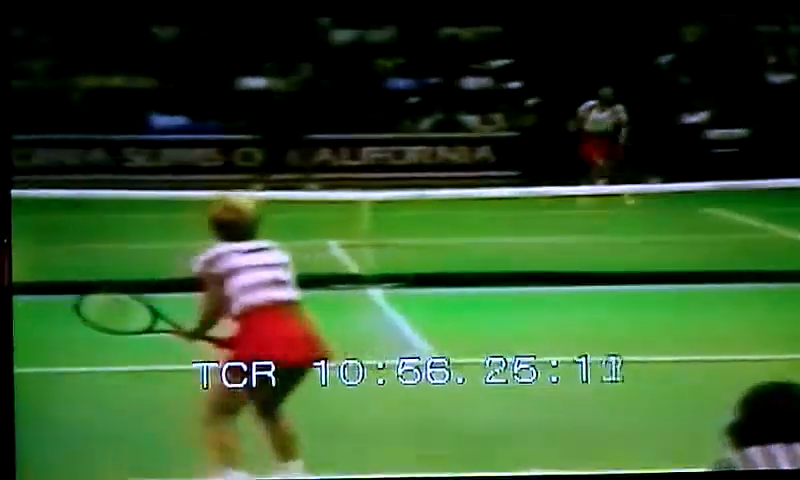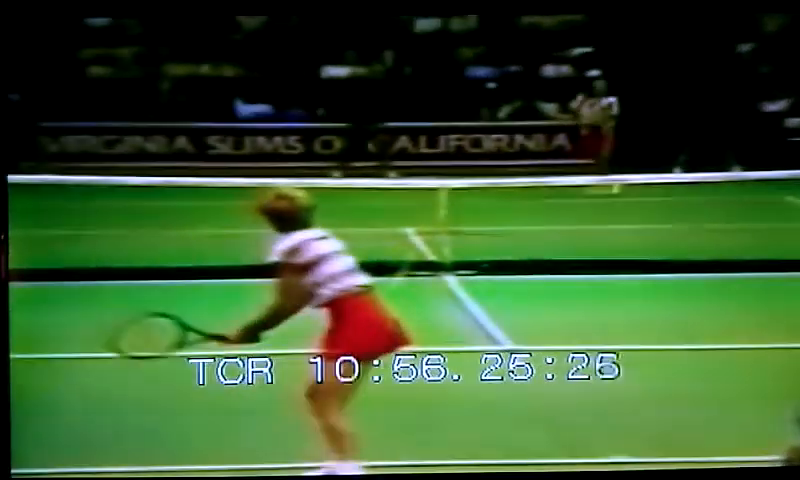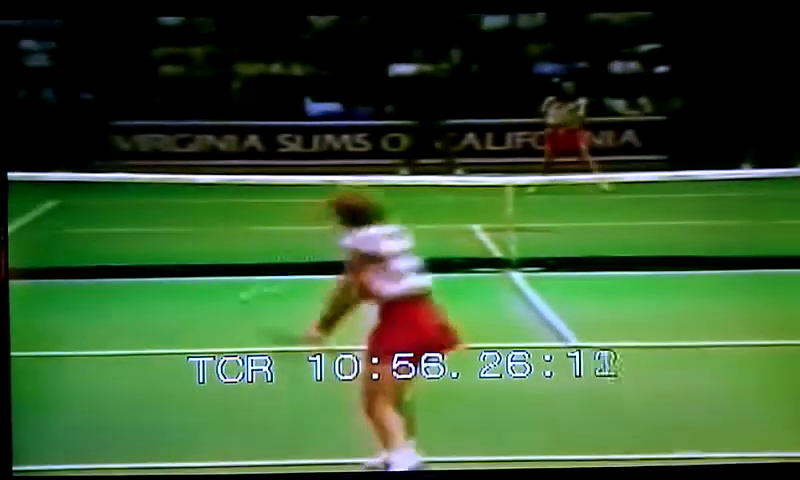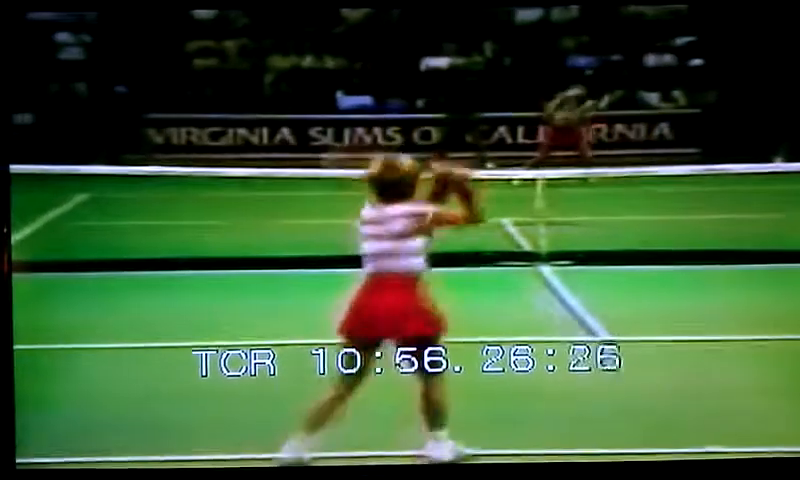
dt=0.5s
person 1, frame 1
left shoulder: (213, 257)
right shoulder: (277, 252)
left elbow: (213, 310)
left wrist: (198, 333)
left hip: (264, 340)
right hip: (301, 335)
left knee: (217, 416)
right knee: (267, 406)
person 1, frame 2
left shoulder: (289, 246)
right shoulder: (321, 238)
left elbow: (286, 303)
right elbow: (303, 298)
left wrist: (249, 331)
right wrist: (260, 328)
left hip: (355, 323)
right hip: (369, 317)
left knee: (329, 406)
right knee: (318, 396)
right ankle: (343, 466)
person 1, frame 3
left shoulder: (360, 240)
right shoulder: (396, 232)
left elbow: (357, 289)
left wrist: (324, 325)
left hip: (399, 321)
right hip: (424, 317)
left knee: (378, 398)
right knee: (387, 391)
left ankle: (405, 457)
right ankle: (401, 451)
person 1, frame 4
left shoulder: (369, 212)
right shoulder: (416, 214)
right elbow: (473, 217)
left wrist: (442, 183)
left hip: (370, 302)
right hip: (409, 303)
left knee: (345, 385)
right knee: (432, 376)
left ankle: (297, 447)
right ankle: (439, 442)
